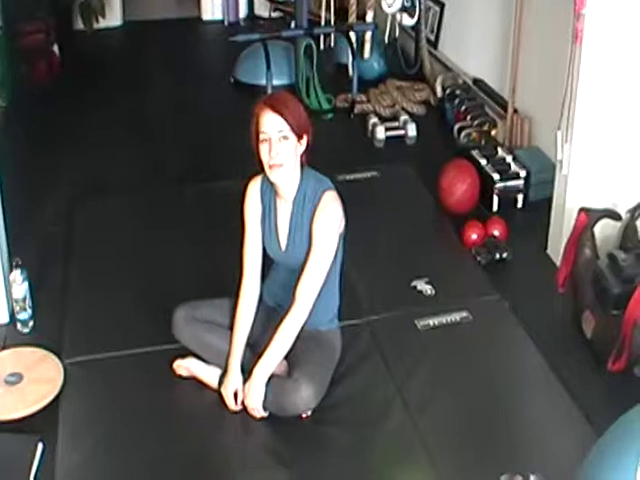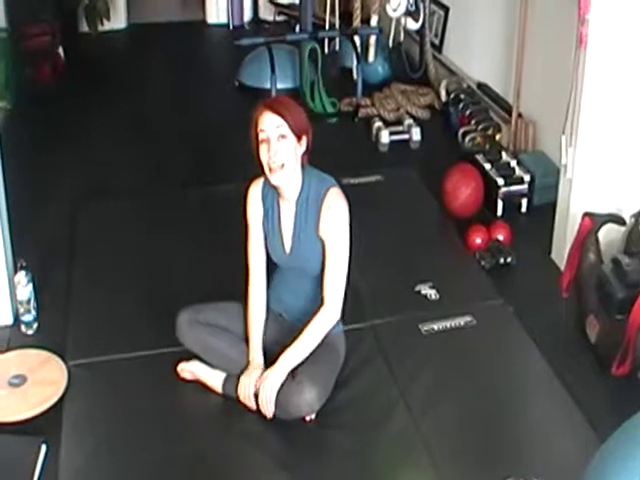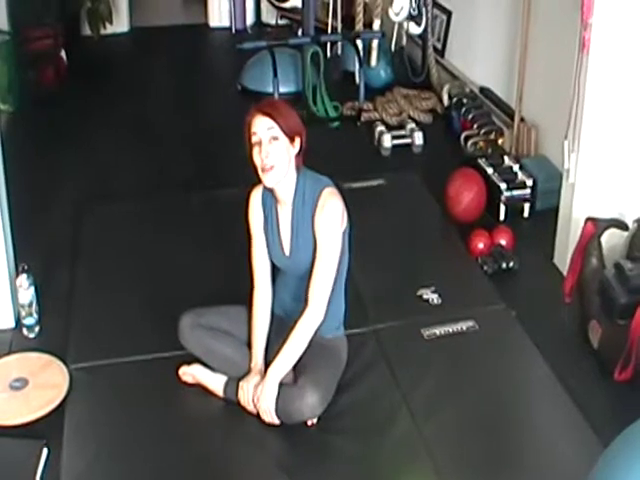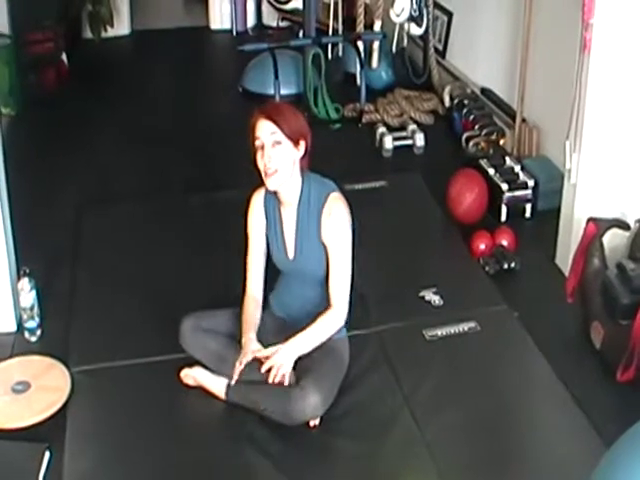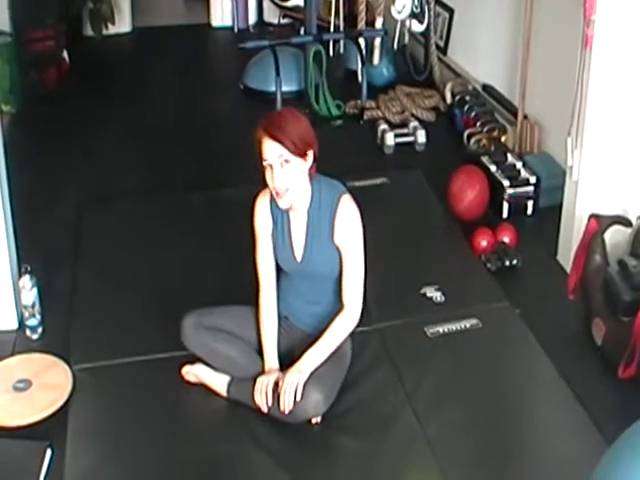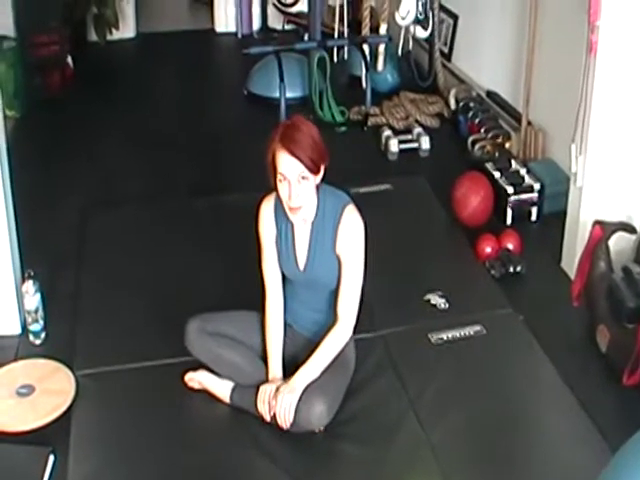
dt=0.5s
person 1, frame 1
left shoulder: (325, 204)
right shoulder: (257, 191)
left elbow: (302, 307)
right elbow: (250, 283)
left wrist: (257, 377)
right wrist: (234, 364)
left hip: (315, 328)
right hip: (270, 310)
left knee: (302, 395)
right knee: (184, 319)
left ankle: (213, 375)
right ankle: (280, 369)
person 1, frame 2
left shoulder: (330, 201)
right shoulder: (258, 193)
left elbow: (332, 307)
right elbow: (256, 282)
left wrist: (277, 371)
right wrist: (255, 361)
left hip: (318, 332)
right hip: (274, 316)
left knee: (305, 399)
right knee: (187, 322)
left ankle: (218, 377)
right ankle: (288, 377)
person 1, frame 3
left shoulder: (326, 203)
right shoulder: (259, 199)
left elbow: (316, 308)
right elbow: (262, 288)
left wrist: (270, 378)
right wrist: (257, 368)
left hip: (321, 335)
right hip: (278, 319)
left knee: (307, 403)
right knee: (190, 325)
left ankle: (220, 382)
right ankle: (288, 378)
person 1, frame 4
left shoulder: (330, 207)
right shoulder: (260, 202)
left elbow: (338, 309)
right elbow: (253, 290)
left wrist: (290, 350)
right wrist: (248, 339)
left hip: (321, 338)
right hip: (278, 321)
left knee: (309, 404)
right knee: (191, 329)
left ankle: (222, 385)
right ankle: (279, 377)
person 1, frame 5
left shoulder: (341, 209)
right shoulder: (265, 205)
left elbow: (352, 310)
right elbow: (267, 289)
left wrist: (304, 366)
right wrist: (271, 366)
left hip: (325, 334)
right hip: (280, 320)
left knee: (310, 401)
right knee: (192, 327)
left ankle: (223, 382)
right ankle: (283, 380)
person 1, frame 6
left shoulder: (346, 220)
right shoulder: (269, 210)
left elbow: (345, 322)
right elbow: (273, 294)
left wrist: (296, 383)
right wrist: (275, 376)
left hip: (328, 341)
right hip: (285, 327)
left knee: (312, 413)
right knee: (196, 332)
left ankle: (227, 388)
right ankle: (274, 387)
